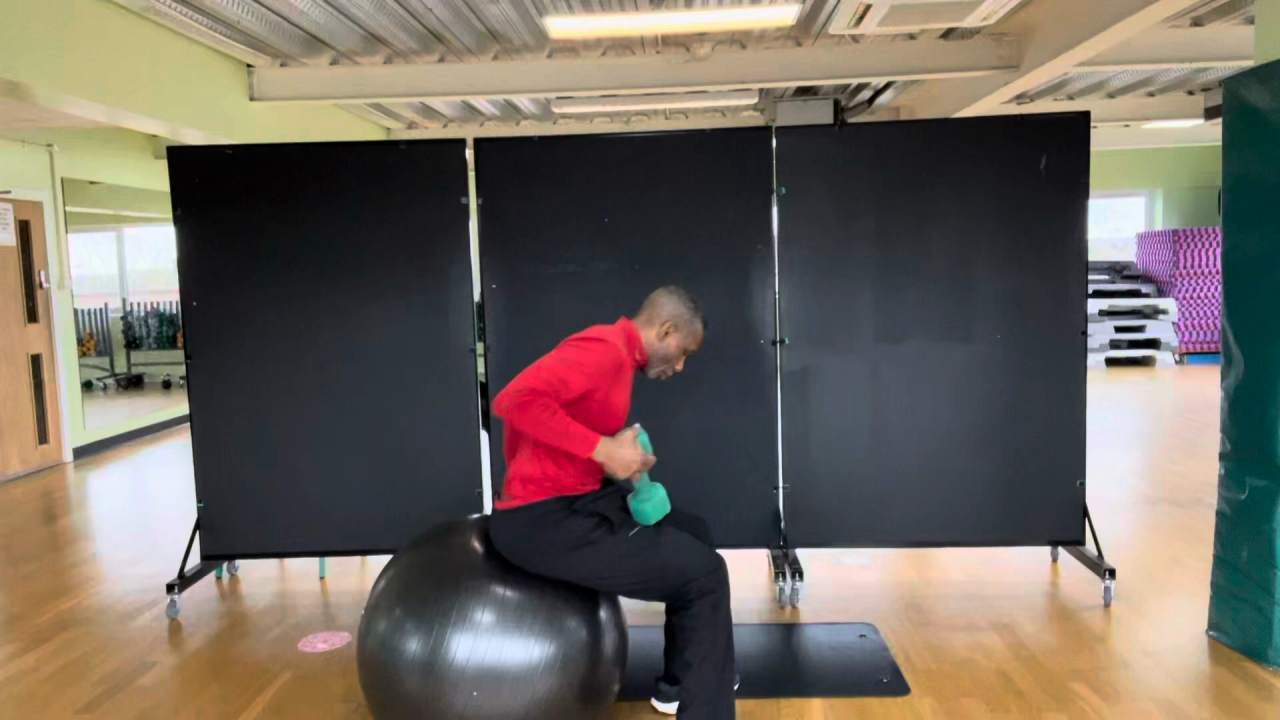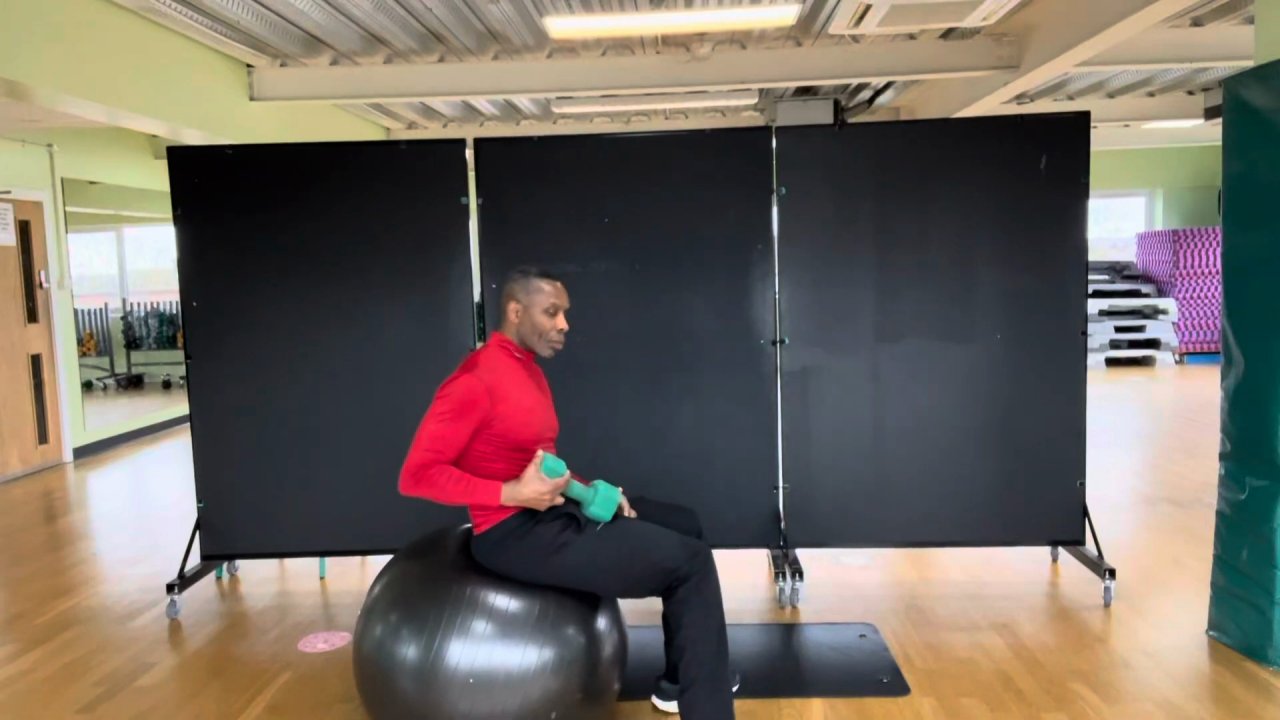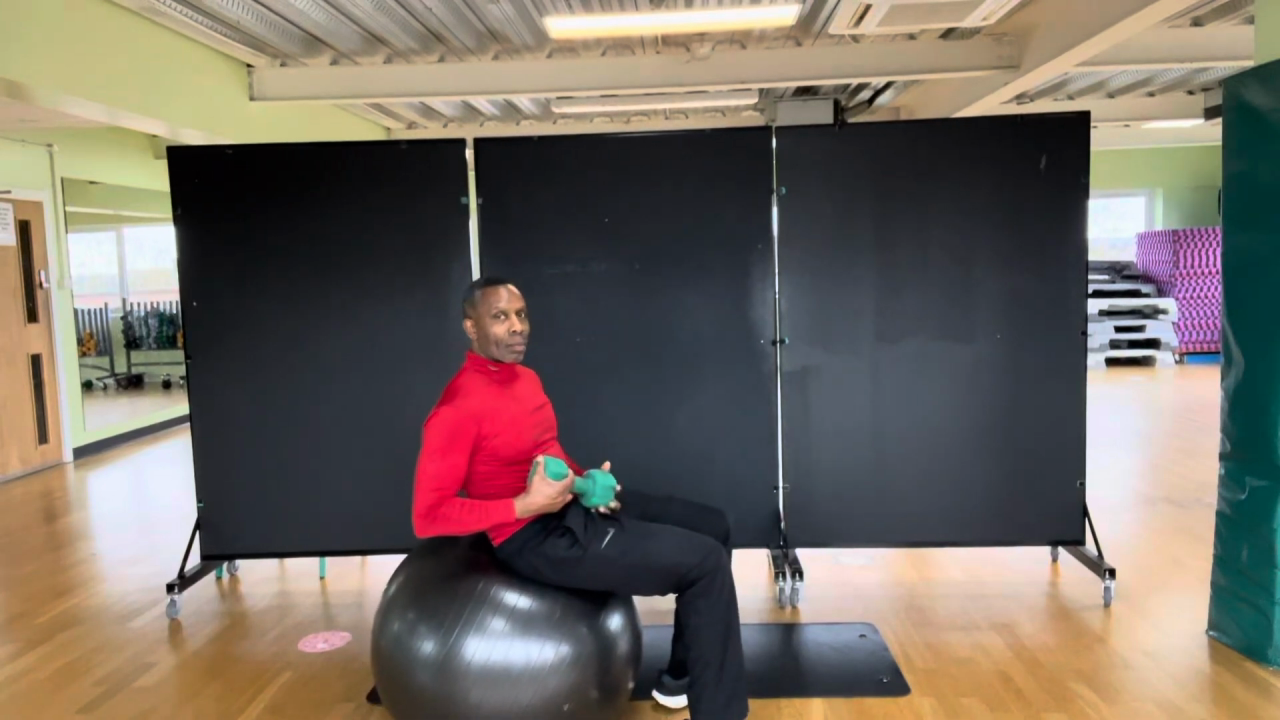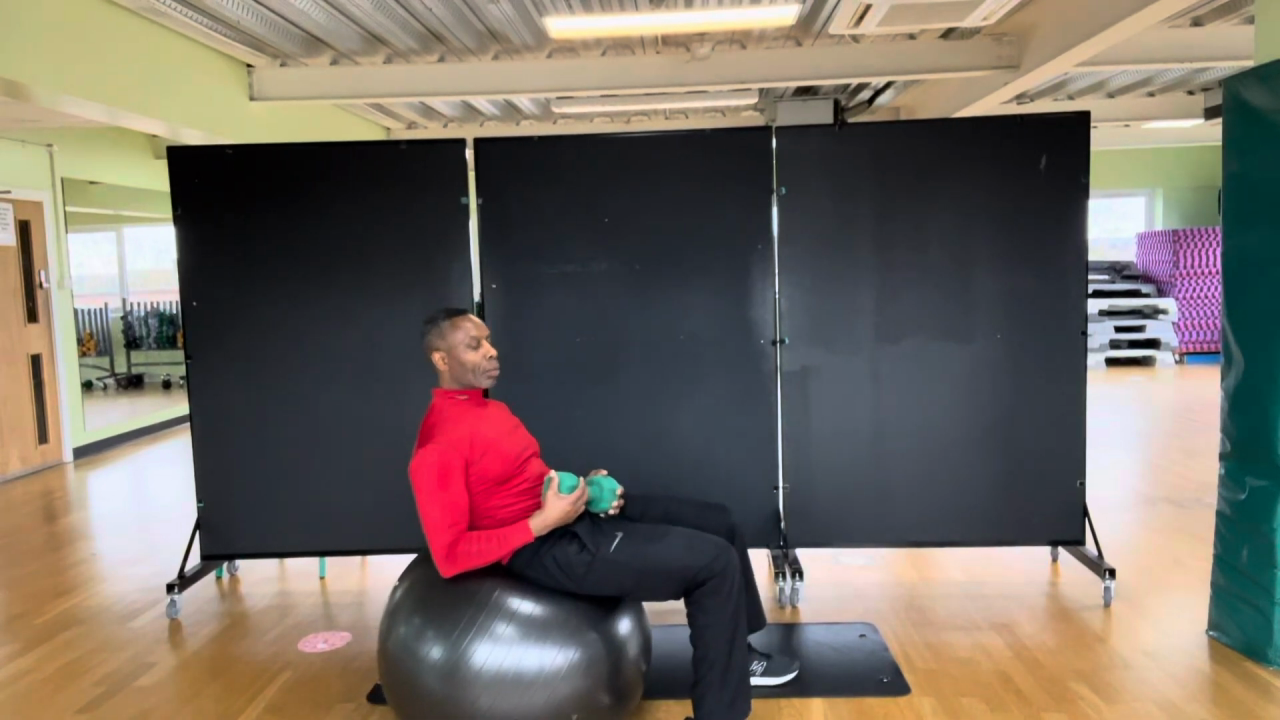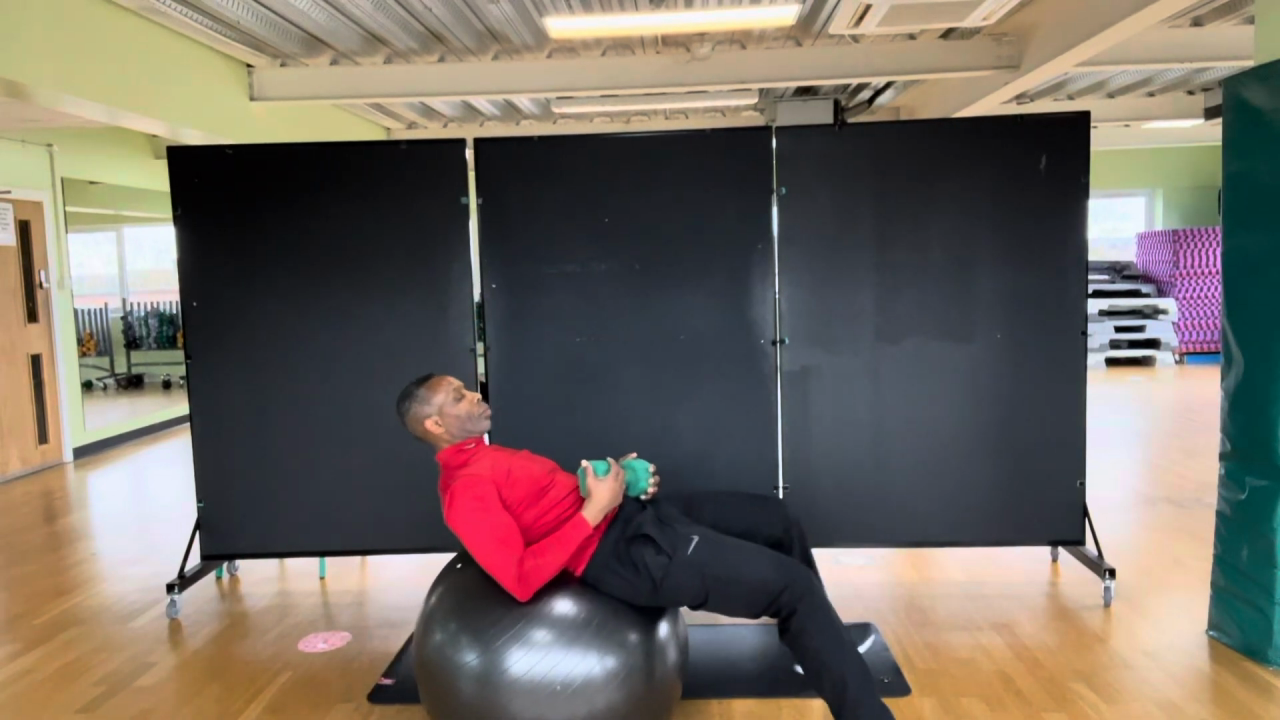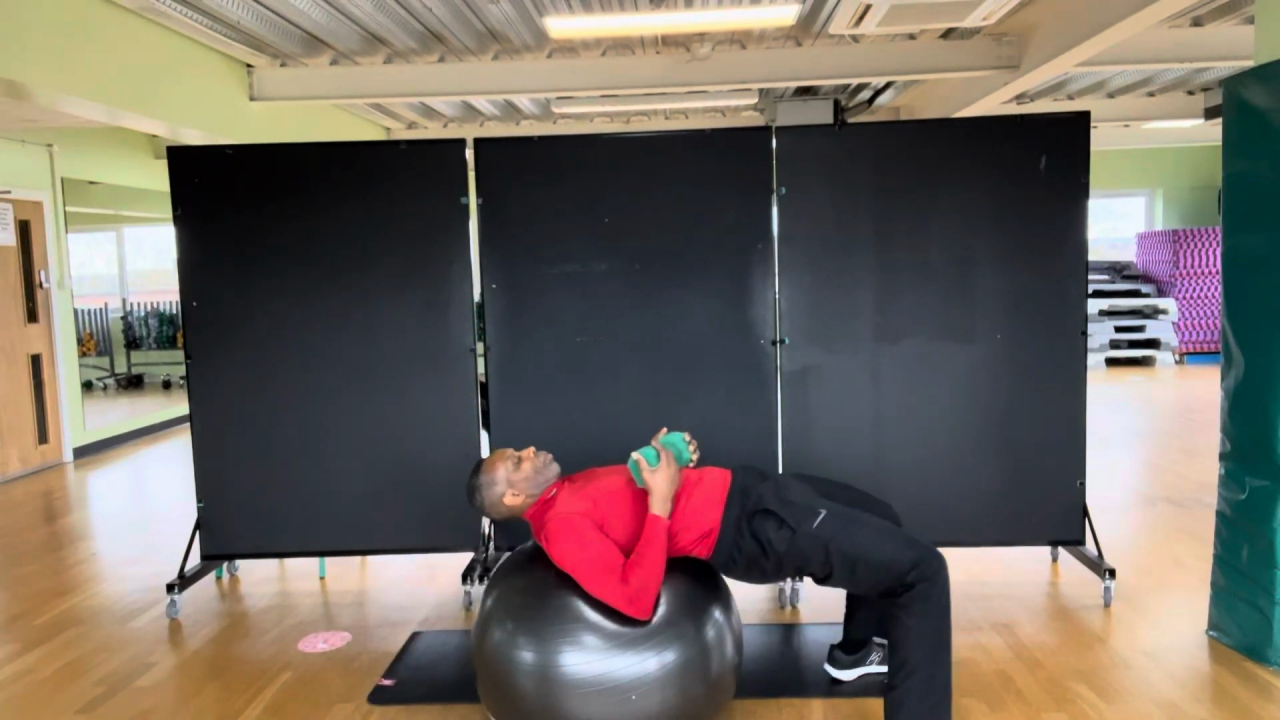
dt=0.7s
person 1, frame 1
left shoulder: (615, 356)
right shoulder: (601, 352)
right elbow: (515, 401)
right wrist: (604, 451)
left hip: (573, 504)
right hip: (542, 524)
left knee: (694, 534)
right knee: (707, 573)
left ankle: (678, 681)
person 1, frame 2
left shoulder: (528, 371)
right shoulder: (476, 380)
right elbow: (416, 475)
right wrist: (512, 493)
left hip: (552, 512)
right hip: (517, 535)
left knee: (684, 525)
right knee: (690, 562)
left ankle: (681, 679)
person 1, frame 3
left shoulder: (526, 379)
right shoulder: (458, 409)
right elbow: (429, 515)
right wrist: (526, 505)
left hip: (578, 507)
right hip: (538, 537)
left knee: (712, 526)
right knee: (705, 562)
left ankle: (681, 674)
person 1, frame 4
left shoulder: (490, 410)
right shoulder: (439, 444)
right elbow: (449, 555)
left wrist: (585, 487)
right wrist: (544, 521)
left hip: (578, 513)
right hip: (549, 547)
left knee: (716, 523)
right knee: (714, 562)
left ankle: (737, 654)
person 1, frame 5
left shoulder: (482, 459)
right shoulder: (465, 490)
right elbow: (522, 578)
left wrist: (620, 484)
right wrist: (596, 510)
left hip: (636, 517)
right hip: (629, 552)
left knee: (774, 518)
right knee: (793, 583)
left ankle: (818, 645)
person 1, frame 6
left shoulder: (563, 492)
right shoulder: (561, 526)
right elbow: (637, 599)
left wrist: (665, 462)
right wrist: (660, 499)
right hip: (754, 527)
left knee: (882, 525)
right knee: (921, 568)
left ankle: (855, 649)
